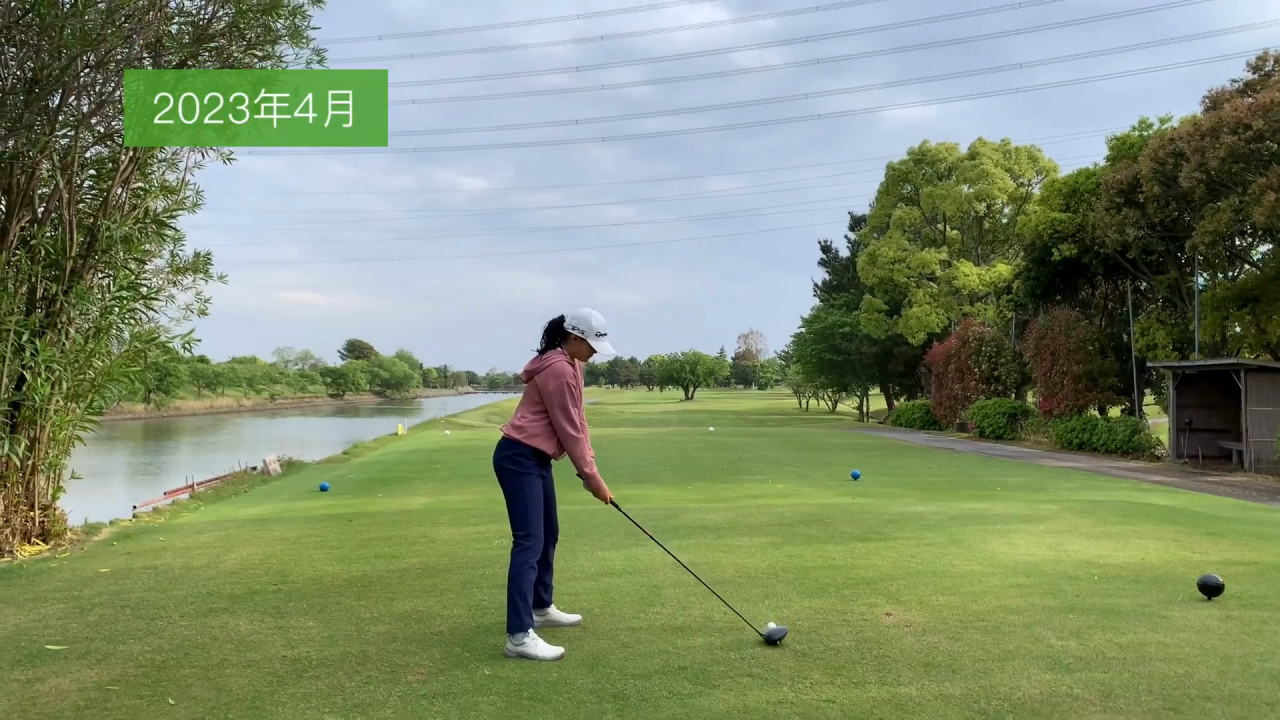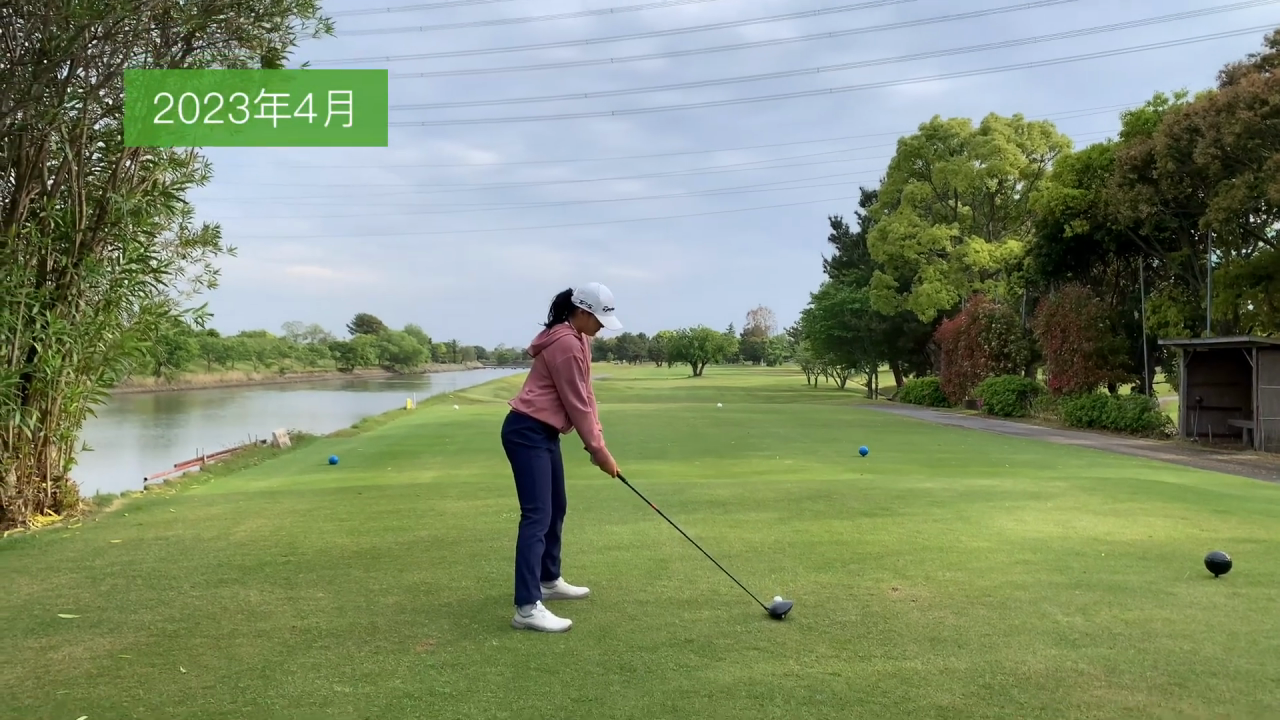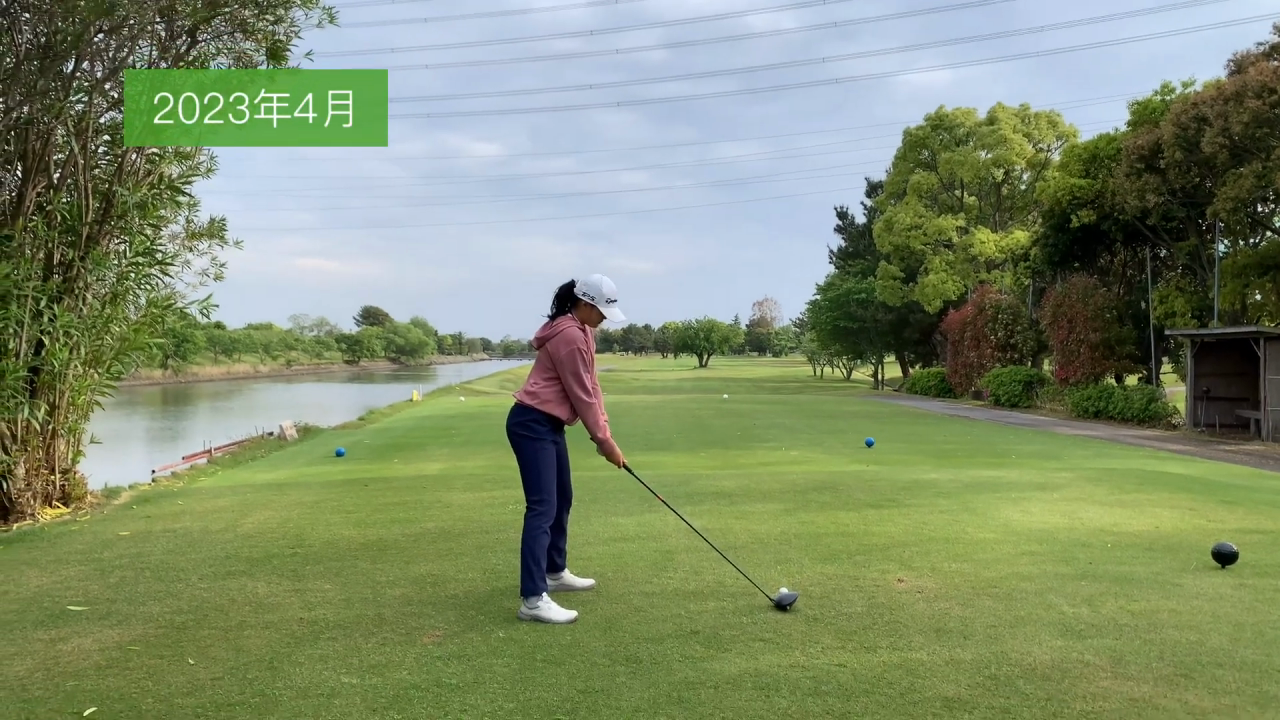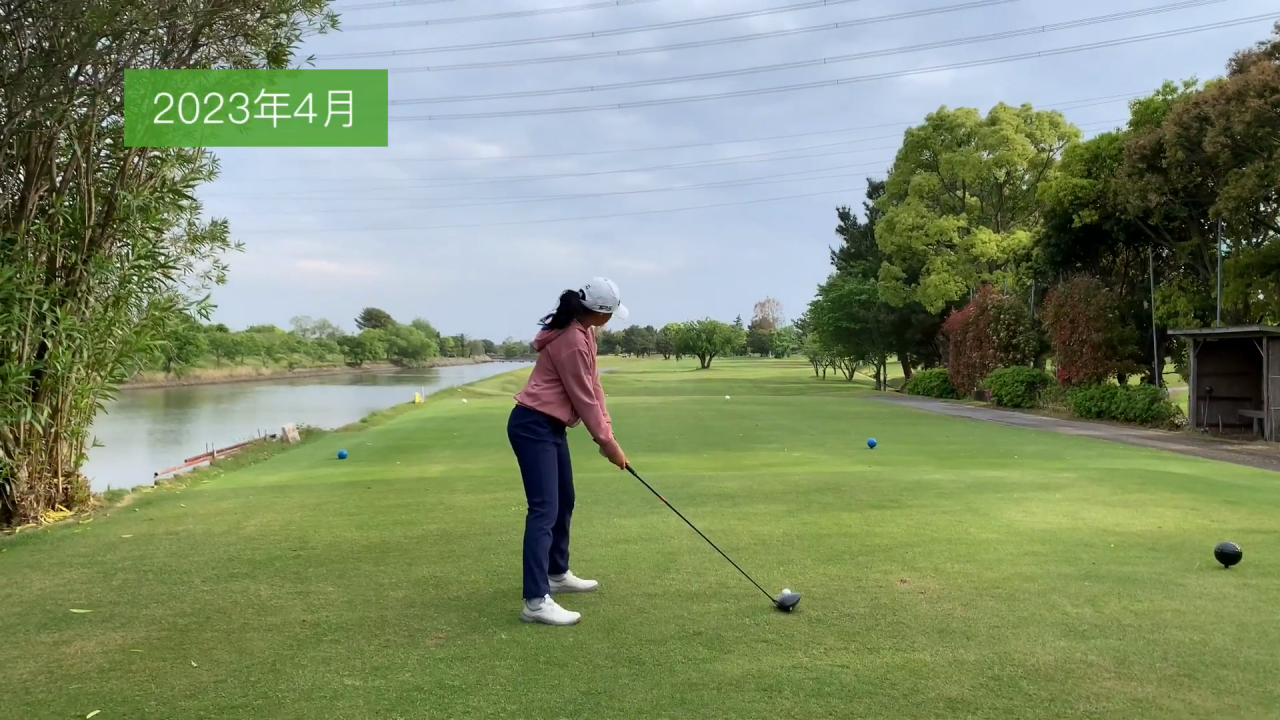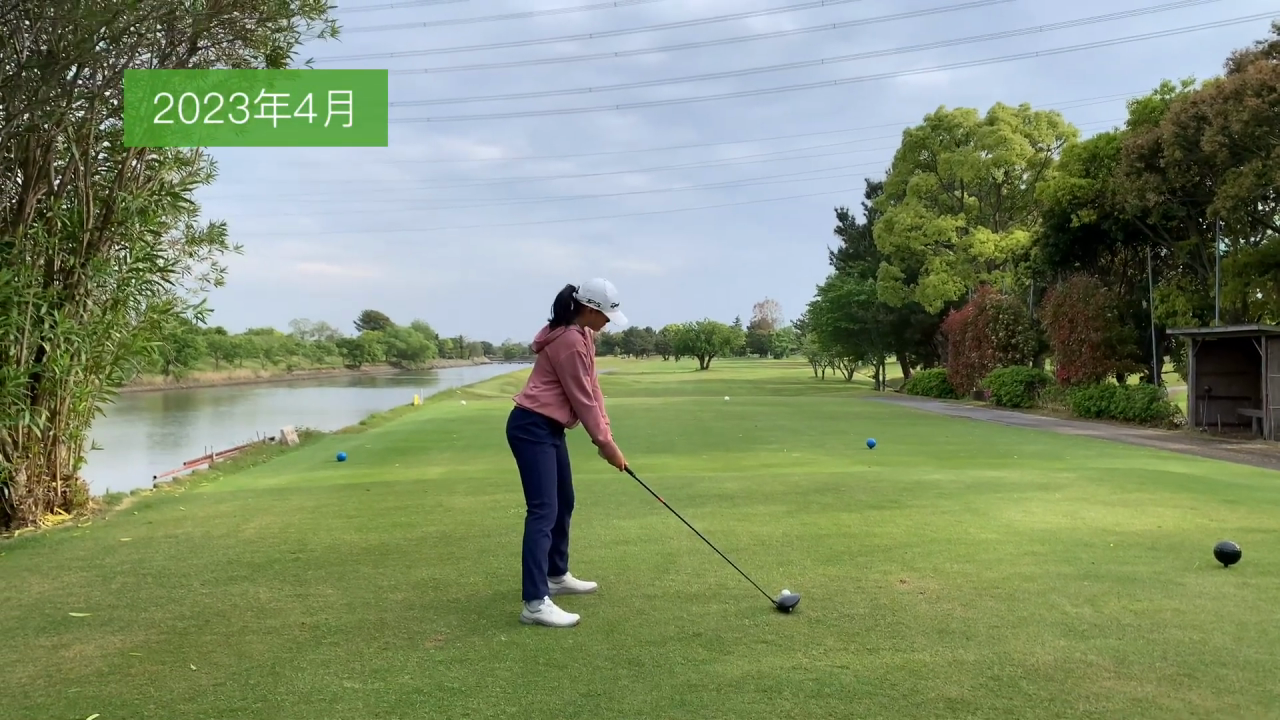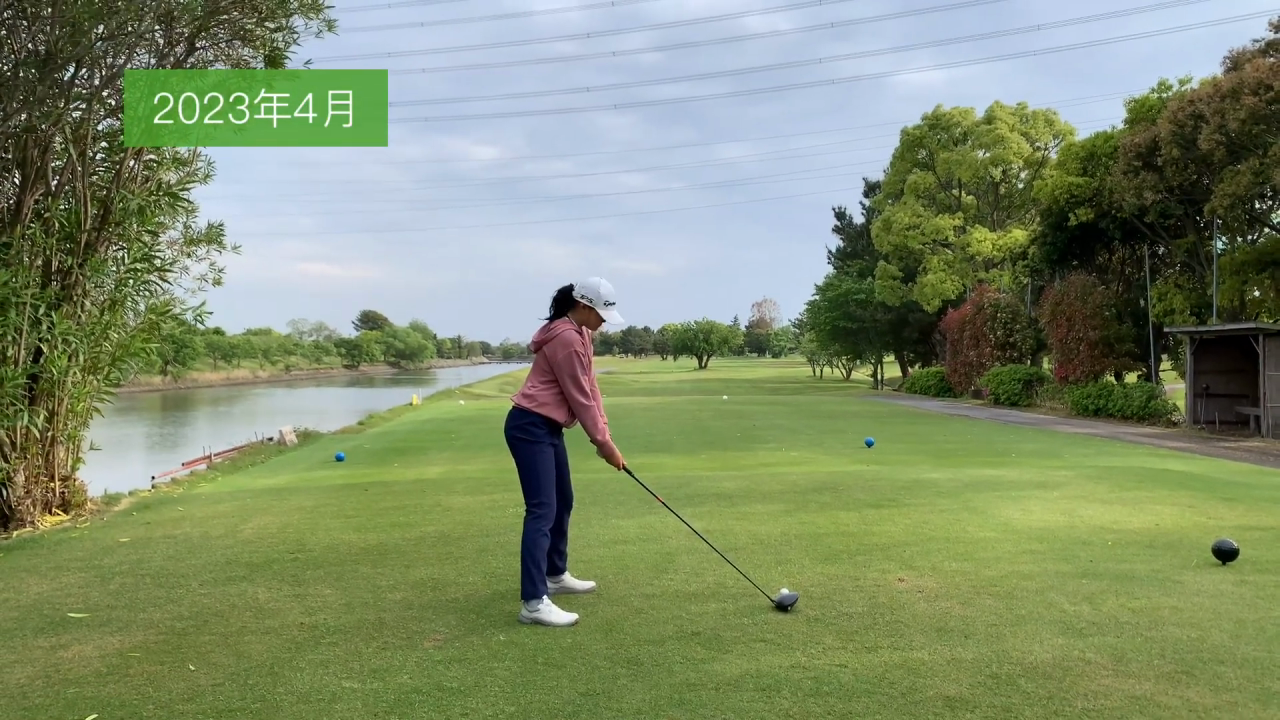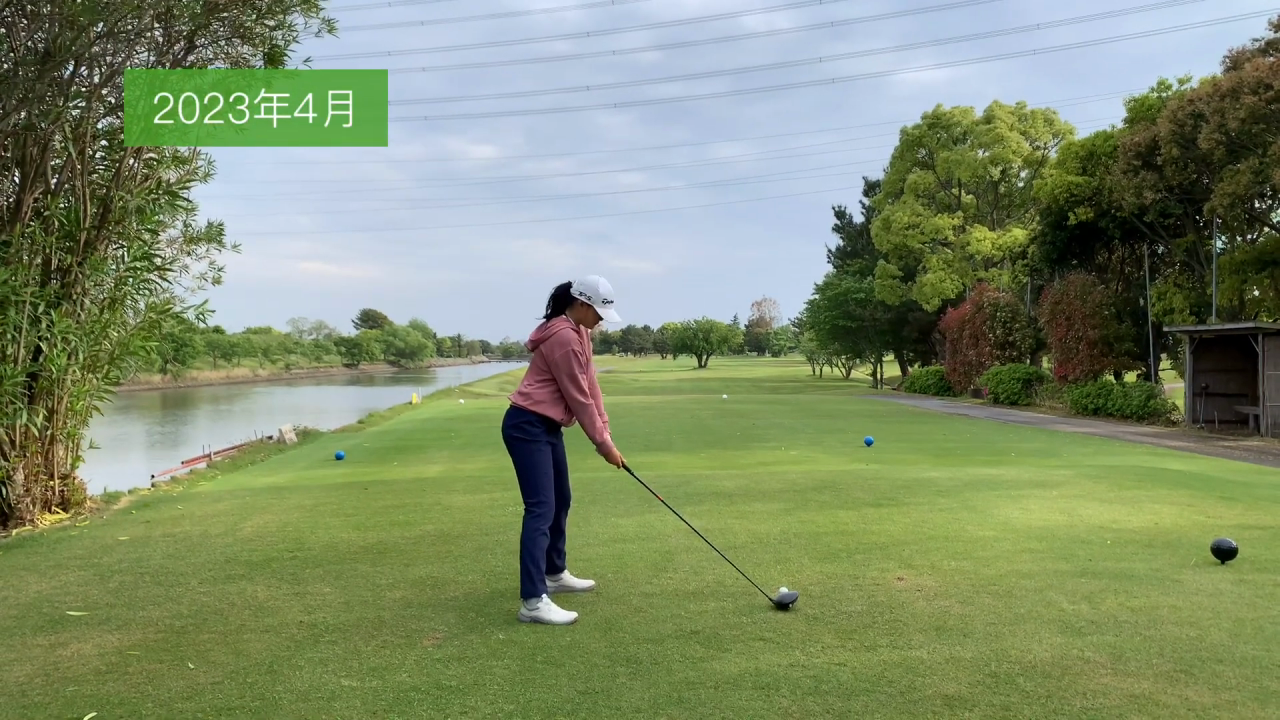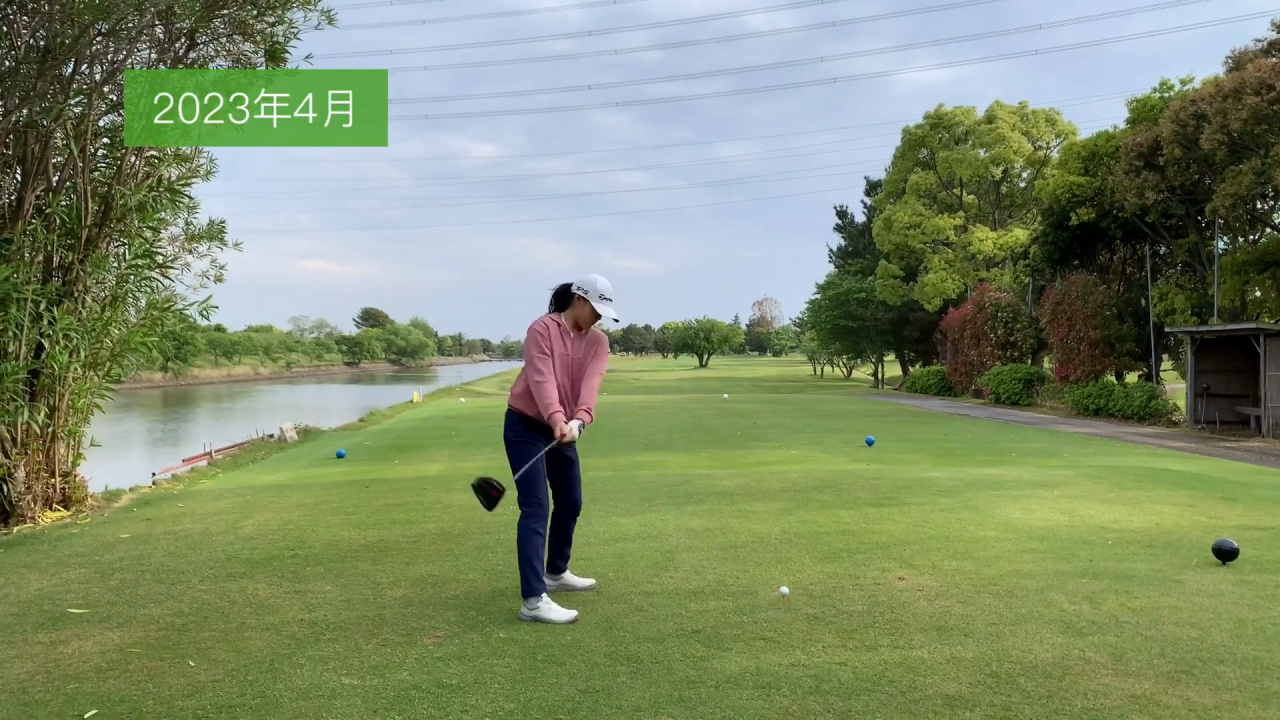
dt=0.4s
person 1, frame 1
left shoulder: (569, 364)
right shoulder: (558, 371)
left elbow: (578, 421)
right elbow: (568, 430)
left wrist: (590, 465)
right wrist: (592, 477)
left hip: (535, 458)
right hip: (519, 458)
left knee: (548, 535)
right knee: (529, 542)
left ankle: (541, 608)
right ankle: (519, 636)
person 1, frame 2
left shoulder: (577, 338)
right shoulder: (565, 345)
left elbow: (586, 395)
right elbow: (576, 405)
left wrist: (598, 439)
right wrist: (599, 451)
left hip: (544, 432)
right hip: (527, 432)
left knee: (556, 508)
right knee: (537, 515)
left ankle: (549, 581)
right ankle: (527, 607)
person 1, frame 3
left shoulder: (581, 330)
right shoulder: (569, 337)
left elbow: (591, 385)
right elbow: (581, 396)
left wrist: (605, 430)
right wrist: (605, 441)
left hip: (549, 424)
right hip: (532, 424)
left knee: (562, 500)
right knee: (543, 507)
left ankle: (555, 572)
right ankle: (533, 599)
person 1, frame 4
left shoulder: (583, 331)
right shoulder: (571, 341)
left elbow: (594, 386)
right elbow: (583, 397)
left wrist: (608, 432)
right wrist: (607, 442)
left hip: (551, 426)
right hip: (533, 425)
left knee: (564, 501)
right knee: (544, 509)
left ankle: (557, 574)
right ankle: (536, 601)
person 1, frame 5
left shoulder: (582, 333)
right shoulder: (569, 341)
left elbow: (592, 387)
right elbow: (581, 399)
left wrist: (606, 433)
right wrist: (606, 444)
left hip: (550, 428)
right hip: (532, 427)
left knee: (563, 503)
right knee: (543, 511)
left ankle: (557, 576)
right ankle: (535, 603)
person 1, frame 6
left shoulder: (579, 333)
right shoulder: (566, 340)
left elbow: (591, 388)
right elbow: (579, 398)
left wrist: (605, 433)
right wrist: (604, 443)
left hip: (548, 428)
right hip: (530, 427)
left knee: (563, 502)
right knee: (542, 510)
left ankle: (555, 575)
right ankle: (534, 603)
person 1, frame 7
left shoulder: (578, 332)
right shoulder: (563, 339)
left elbow: (590, 386)
right elbow: (577, 397)
left wrist: (605, 431)
right wrist: (603, 443)
left hip: (547, 427)
right hip: (528, 426)
left knee: (560, 502)
right knee: (541, 509)
left ankle: (554, 574)
right ankle: (533, 601)
person 1, frame 8
left shoulder: (598, 340)
right shoulder: (544, 328)
left elbow: (591, 382)
right elbow: (541, 378)
left wrist: (580, 420)
right wrist: (556, 417)
left hip: (562, 430)
right hip: (526, 426)
left knee: (570, 504)
right knee: (535, 509)
left ankle: (556, 573)
right ankle: (534, 600)
